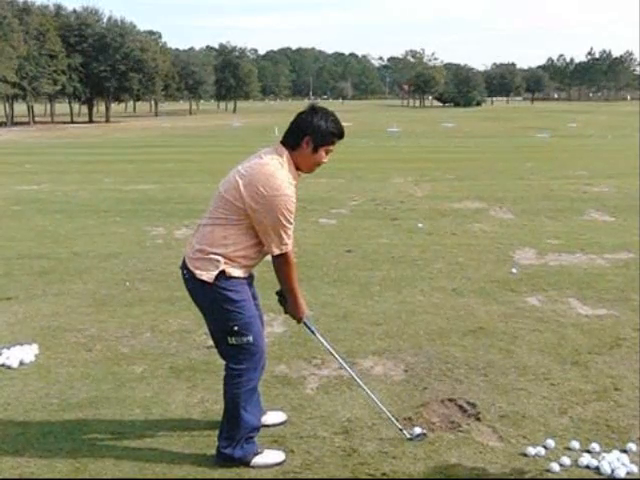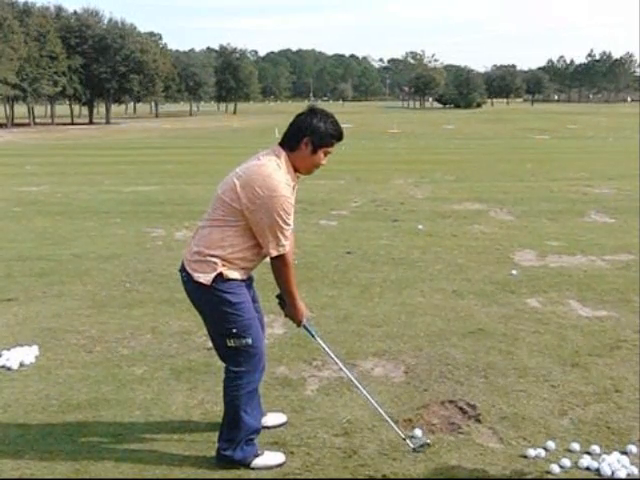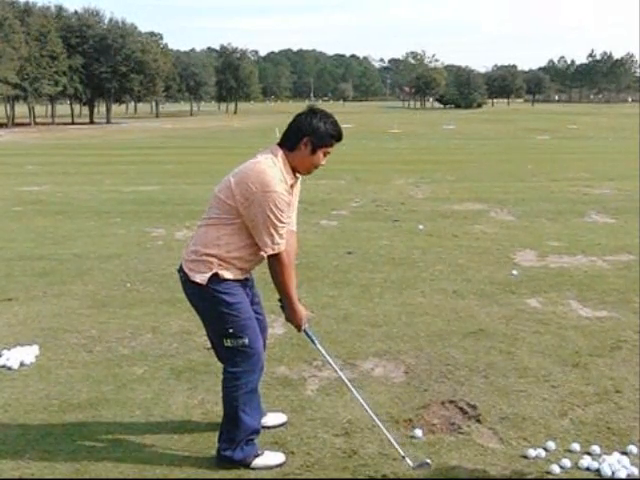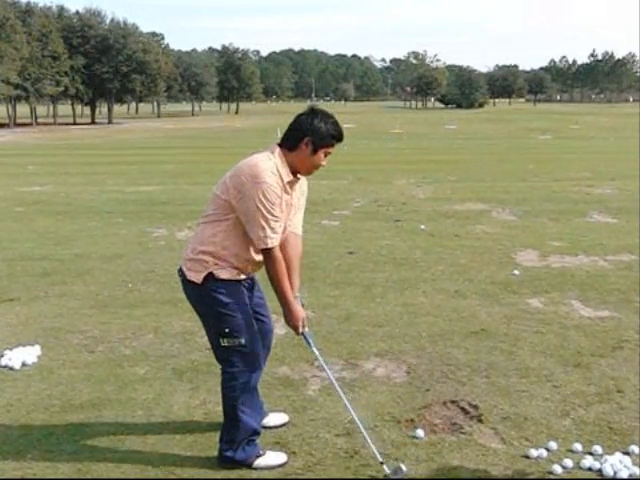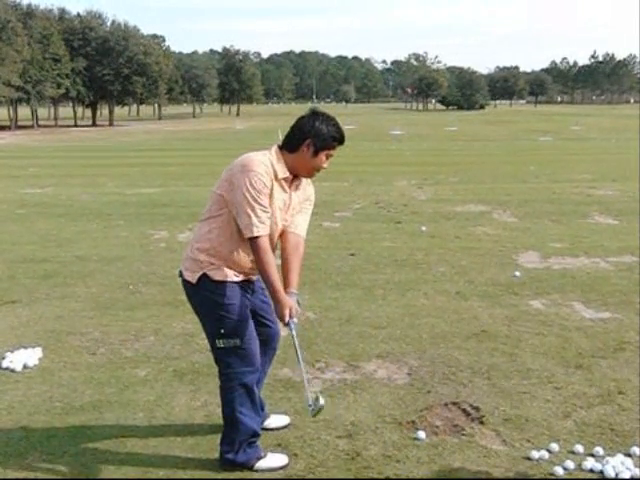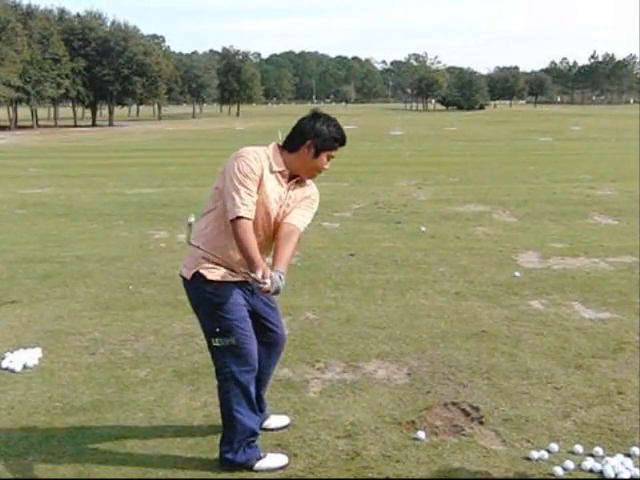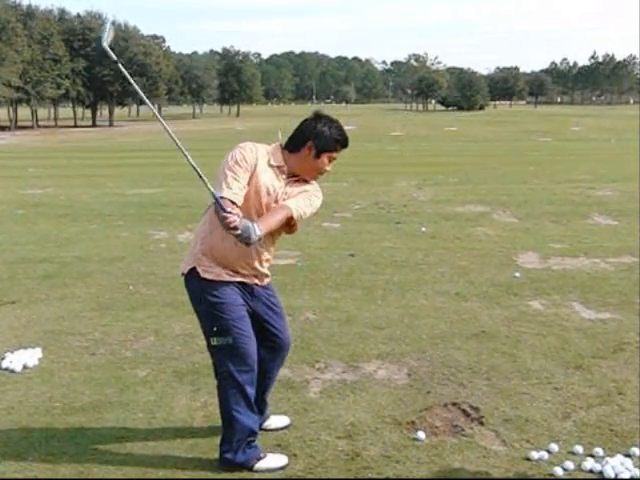
dt=0.7s
person 1, frame 1
left shoulder: (273, 161)
right shoulder: (276, 183)
left elbow: (281, 246)
right elbow: (282, 253)
left wrist: (287, 292)
right wrist: (295, 300)
left hip: (227, 266)
right hip: (214, 273)
left knee: (251, 340)
right knee: (248, 354)
left ankle: (249, 411)
right ankle: (237, 446)
person 1, frame 2
left shoulder: (275, 165)
right shoulder: (272, 183)
left elbow: (284, 240)
right elbow: (279, 255)
left wrist: (289, 296)
right wrist: (294, 302)
left hip: (228, 269)
right hip: (213, 276)
left knee: (252, 341)
right knee: (247, 356)
left ankle: (249, 412)
right ankle: (237, 448)
person 1, frame 3
left shoulder: (288, 173)
right shoulder: (269, 181)
left elbow: (288, 237)
right elbow: (276, 254)
left wrist: (292, 296)
right wrist: (293, 305)
left hip: (233, 270)
right hip: (211, 275)
left knee: (255, 339)
right knee: (246, 355)
left ankle: (249, 412)
right ankle: (237, 448)
person 1, frame 4
left shoulder: (297, 180)
right shoulder: (261, 176)
left elbow: (291, 238)
right elbow: (270, 249)
left wrist: (295, 296)
right wrist: (289, 304)
left hip: (238, 271)
right hip: (210, 274)
left knee: (261, 336)
right knee: (243, 356)
left ankle: (249, 410)
right ankle: (239, 448)
person 1, frame 5
left shoulder: (304, 189)
right shoulder: (254, 169)
left elbow: (294, 240)
right elbow: (257, 239)
left wrist: (292, 293)
right wrist: (278, 296)
left hip: (245, 274)
right hip: (211, 274)
left knee: (266, 337)
right knee: (242, 358)
left ankle: (251, 412)
right ankle: (240, 449)
person 1, frame 6
left shoulder: (307, 193)
right shoulder: (249, 161)
left elbow: (289, 231)
right elbow: (240, 220)
left wrist: (277, 272)
right wrist: (258, 268)
left hip: (249, 275)
right hip: (210, 273)
left knee: (272, 339)
right knee: (240, 358)
left ankle: (252, 412)
right ankle: (240, 450)
person 1, frame 7
left shoulder: (310, 193)
right shoulder: (249, 155)
left elbow: (282, 213)
right elbow: (225, 204)
left wrist: (253, 228)
right wrist: (232, 220)
left hip: (255, 277)
right hip: (212, 273)
left knee: (276, 343)
right knee: (239, 359)
left ankle: (253, 413)
right ankle: (240, 450)
